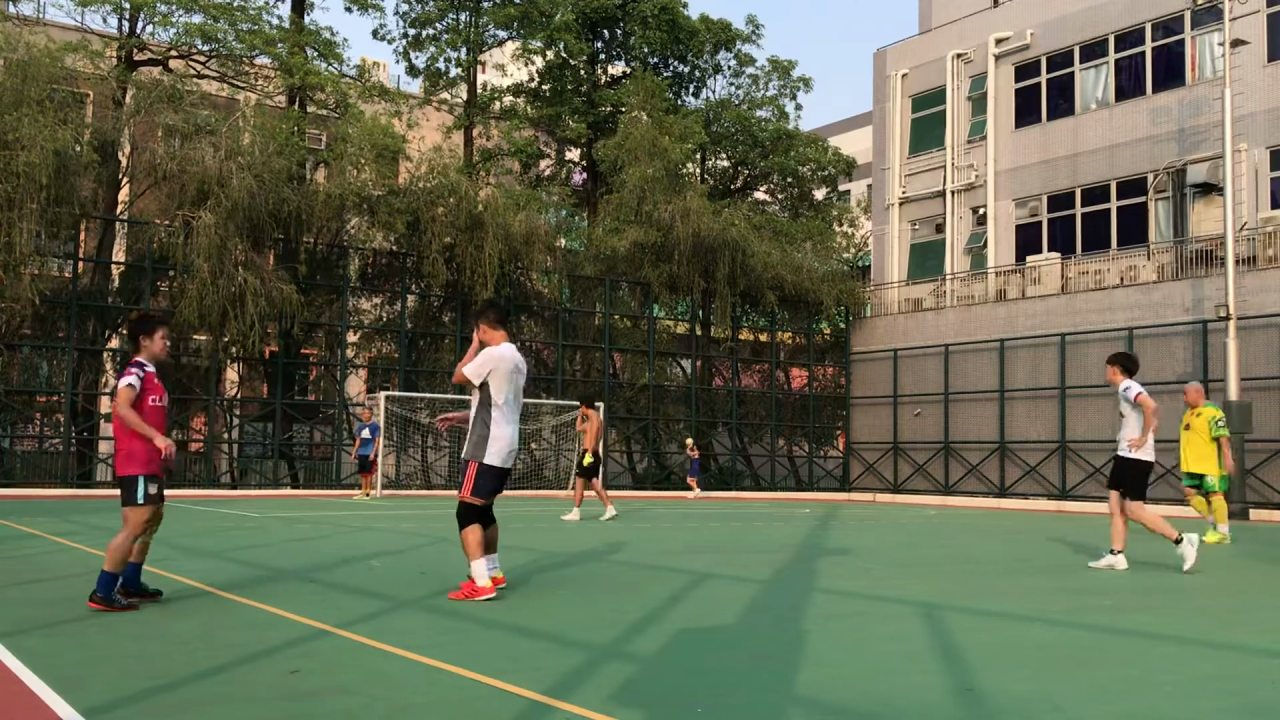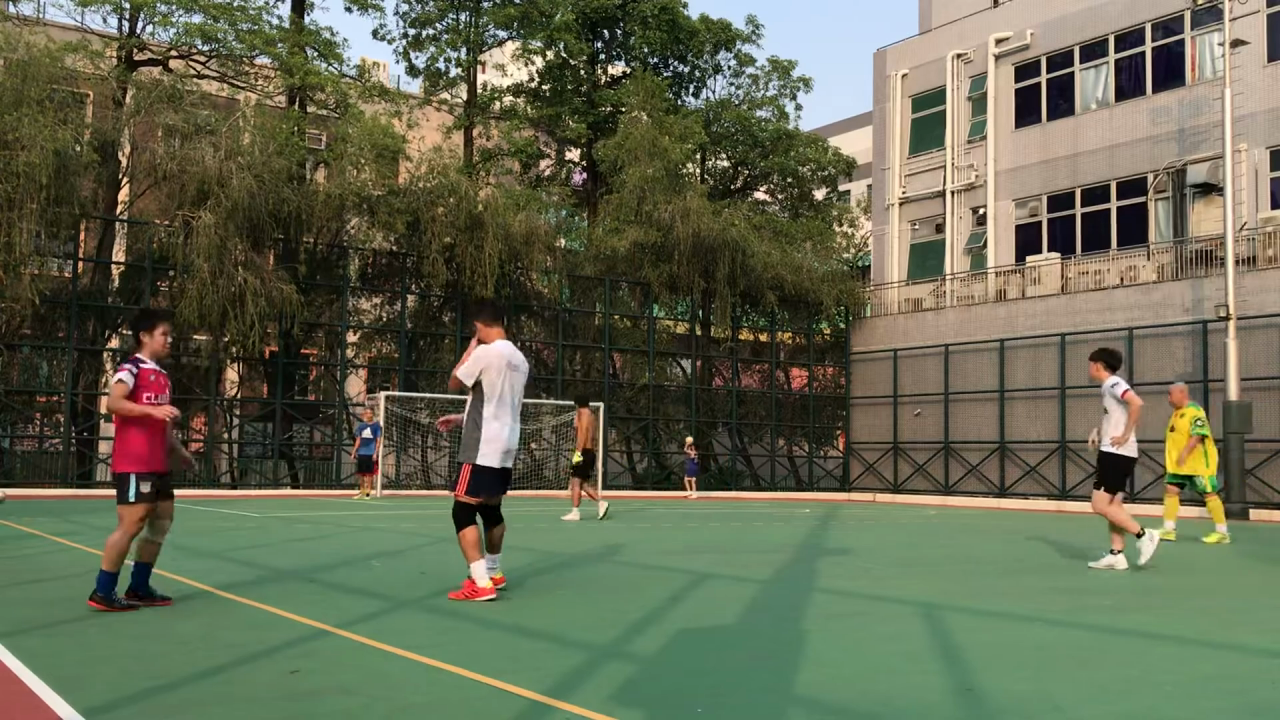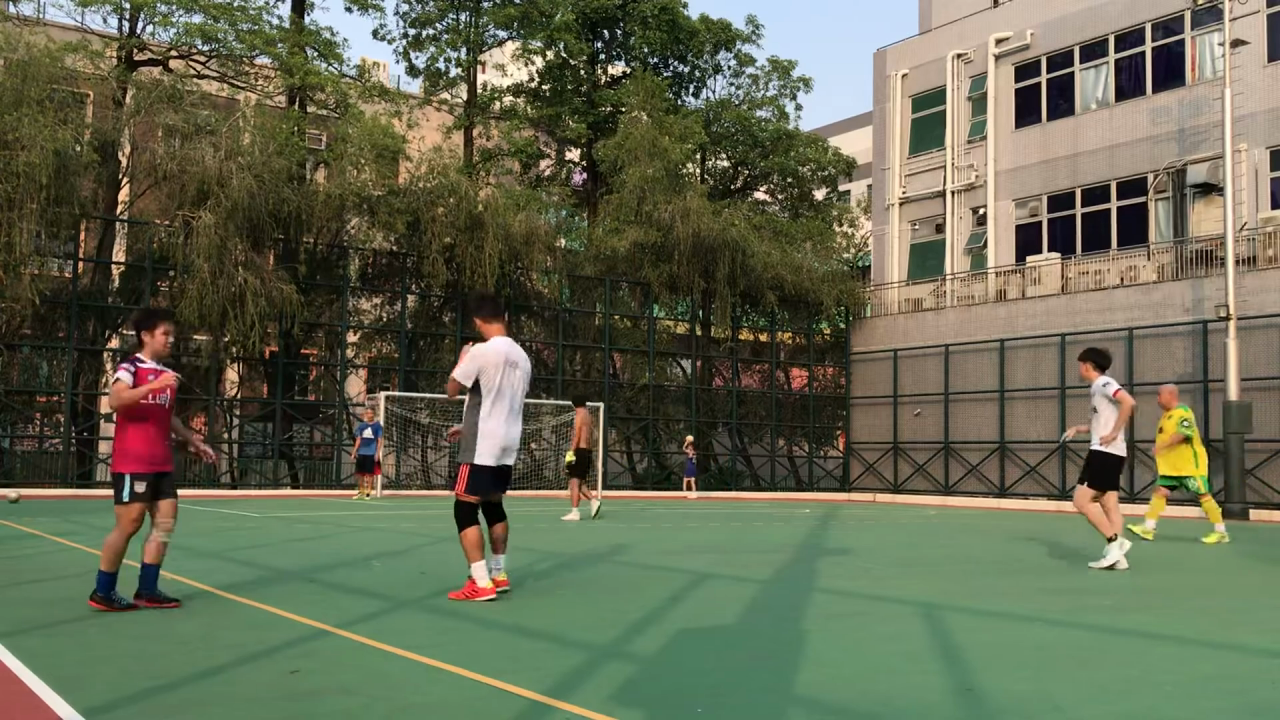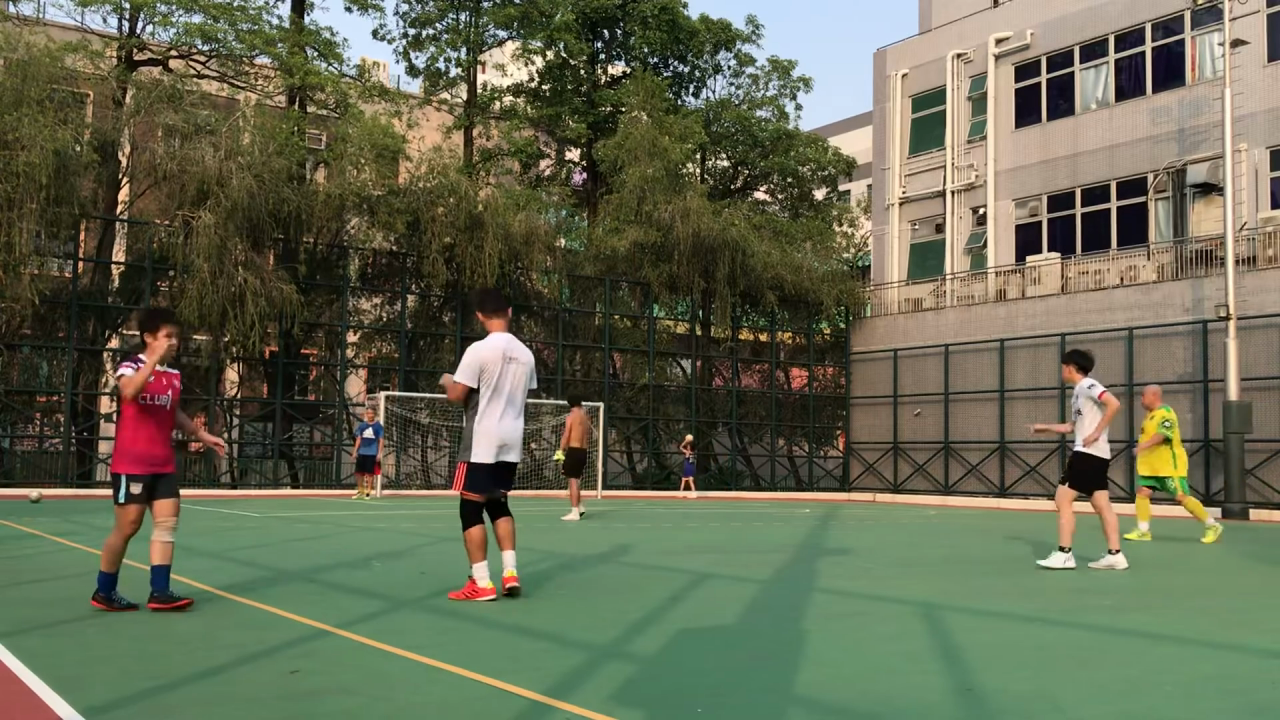
dt=0.1s
person 1, frame 1
left shoulder: (492, 355)
right shoulder: (518, 360)
left elbow: (458, 378)
left wrist: (475, 344)
right wrist: (461, 417)
left hip: (487, 448)
right hip: (504, 448)
left knee: (467, 511)
right knee: (483, 509)
left ankle: (481, 583)
right ankle: (492, 572)
person 1, frame 2
left shoulder: (487, 352)
right shoulder: (520, 359)
left elbow: (454, 383)
left wrist: (472, 346)
right wrist: (462, 418)
left hip: (483, 447)
right hip: (505, 446)
left knee: (463, 511)
right knee: (490, 509)
left ankle: (481, 583)
right ankle: (493, 572)
person 1, frame 3
left shoulder: (480, 352)
right shoulder: (522, 357)
left elbow: (452, 389)
left wrist: (462, 359)
left hip: (482, 445)
right hip: (508, 445)
left knee: (465, 509)
right knee: (494, 507)
left ankle: (481, 583)
right ankle: (498, 572)
person 1, frame 4
left shoulder: (480, 349)
right shoulder: (526, 354)
left elbow: (456, 396)
left wrist: (447, 381)
left hip: (481, 443)
right hip: (511, 442)
left knee: (471, 509)
right knee: (499, 505)
left ankle: (482, 583)
right ankle: (510, 572)
person 2, frame 1
left shoulder: (149, 375)
right shoulder: (135, 371)
right elbow: (121, 410)
right wrist: (157, 438)
left hip: (150, 464)
right hip: (137, 464)
left knee: (150, 522)
right knee: (135, 526)
left ankle: (129, 583)
right ankle: (103, 593)
person 2, frame 2
left shoulder: (159, 374)
right shoulder: (130, 367)
right elbow: (113, 403)
left wrist: (180, 448)
right wrist: (152, 410)
left hip: (154, 462)
right hip: (134, 462)
left knee: (162, 521)
right knee: (131, 525)
left ankle: (139, 587)
right ankle: (102, 592)
person 2, frame 3
left shoulder: (166, 374)
right shoulder: (129, 367)
right elbow: (117, 400)
left wrist: (194, 441)
right wrist: (153, 384)
left hip: (161, 463)
right hip: (132, 462)
left knee: (165, 522)
right knee: (128, 525)
left ankle: (147, 589)
right ankle: (102, 592)
person 2, frame 4
left shoulder: (172, 375)
right shoulder: (131, 366)
right elbow: (129, 392)
left wrist: (204, 436)
right wrist: (155, 358)
left hip: (163, 463)
right hip: (131, 462)
left knee: (167, 523)
right knee: (127, 527)
left ankle: (160, 591)
right ankle: (104, 592)
person 3, frame 1
left shoulder: (1127, 387)
right shoulder: (1129, 389)
left elbow: (1150, 406)
right elbow: (1153, 420)
left wrist: (1143, 438)
left hip: (1134, 458)
right hip: (1126, 457)
left knee: (1135, 511)
right knee: (1116, 507)
left ankle: (1183, 541)
right ankle: (1115, 555)
person 3, frame 2
left shoulder: (1112, 383)
right shoulder: (1111, 386)
left elbow: (1137, 403)
left wrist: (1126, 435)
right wrist: (1098, 431)
left hip: (1116, 454)
right hip: (1111, 453)
left knee: (1101, 505)
right knee: (1112, 505)
left ankle: (1144, 536)
right ankle: (1116, 555)
person 3, frame 3
left shoulder: (1104, 383)
right shoulder: (1097, 388)
left elbow: (1129, 402)
left wrist: (1114, 433)
right wrist: (1076, 429)
left hip: (1105, 452)
right hip: (1106, 453)
left knee: (1081, 500)
right knee: (1109, 505)
left ankle: (1114, 541)
right ankle: (1117, 556)
person 3, frame 4
left shoulder: (1088, 385)
right shoulder: (1080, 390)
left elbow: (1114, 404)
right elbow: (1074, 426)
left wrist: (1097, 434)
right wrist: (1046, 427)
left hip: (1088, 454)
right hip: (1094, 455)
left knee: (1062, 501)
right knee: (1102, 506)
left ankle: (1064, 554)
right ankle: (1115, 555)
